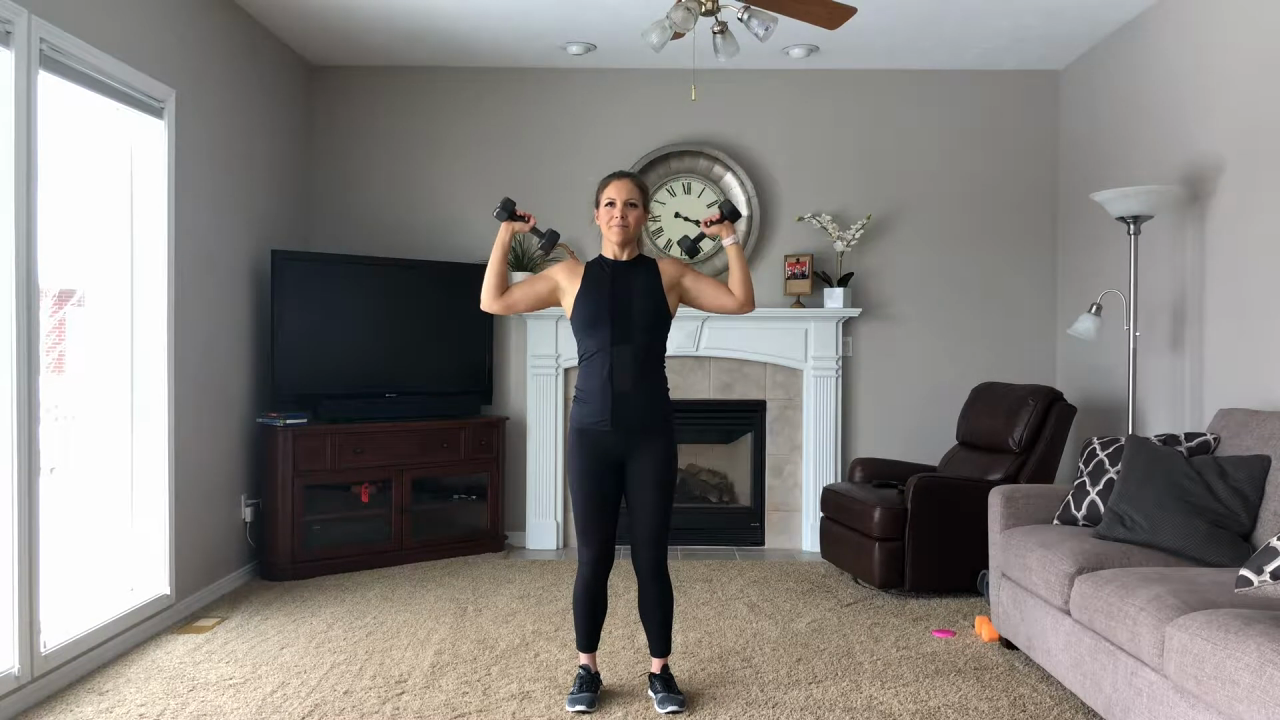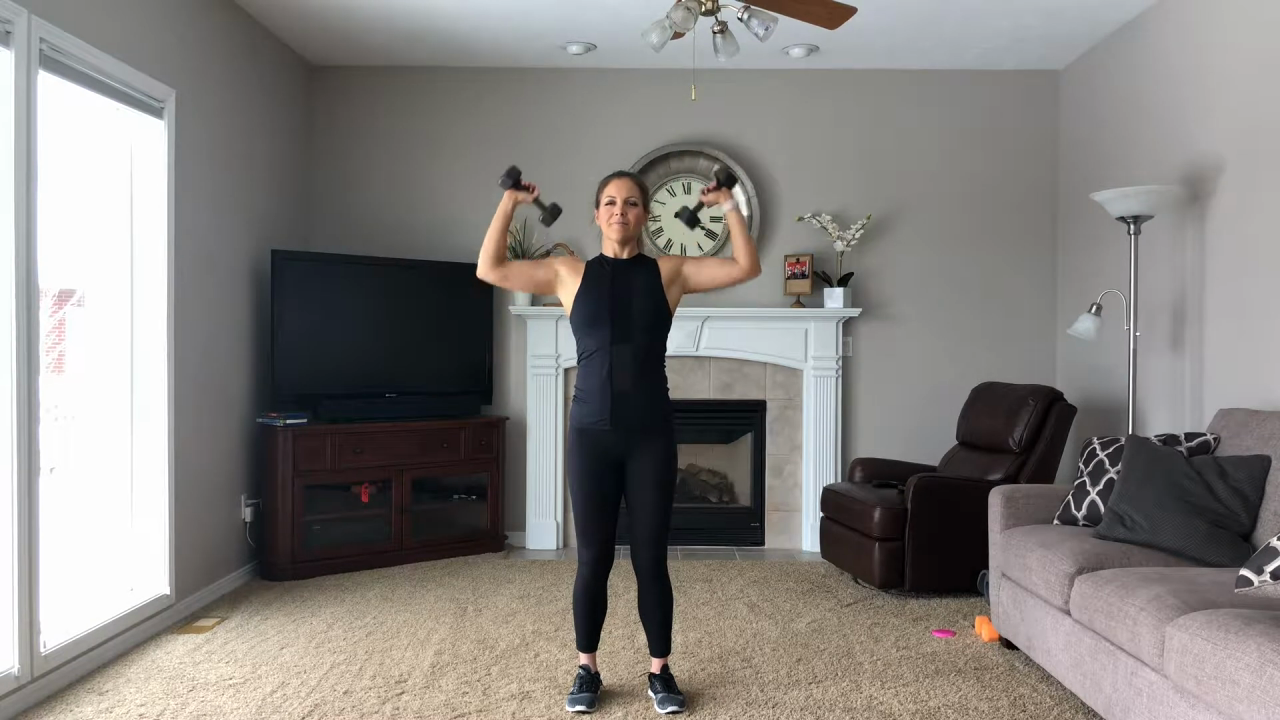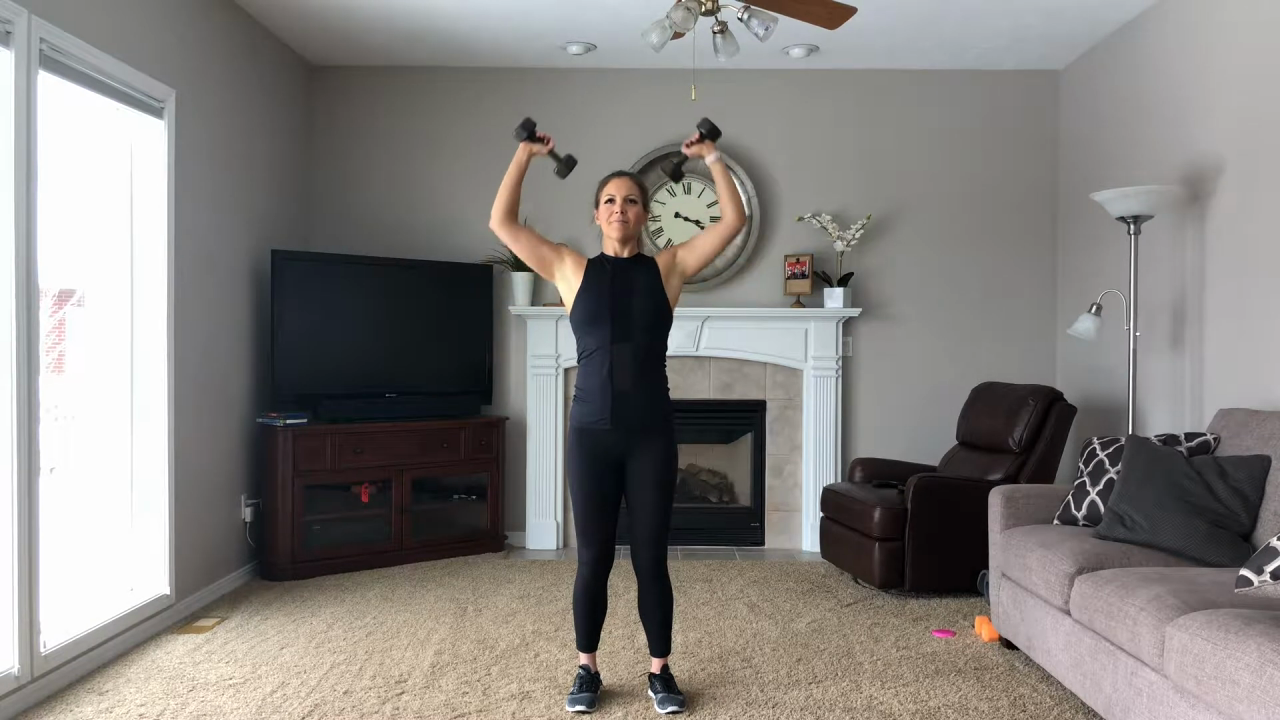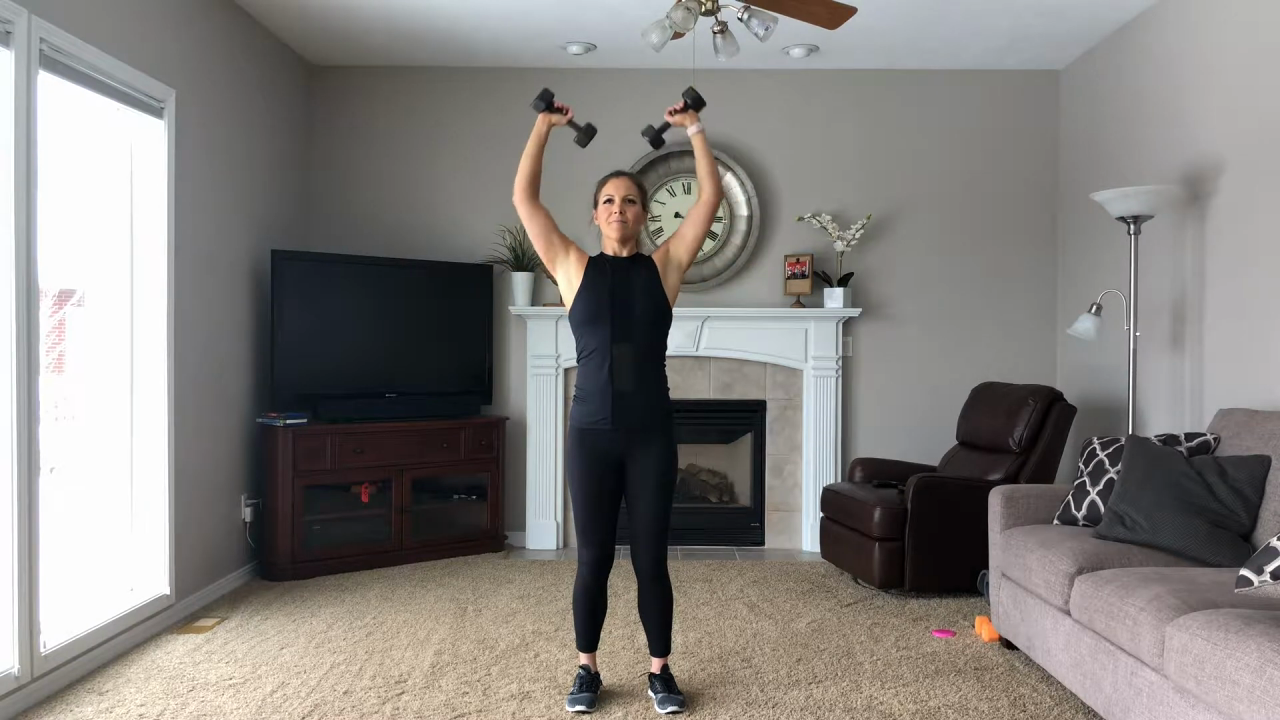
dt=0.2s
person 1, frame 1
left shoulder: (668, 273)
right shoulder: (569, 274)
left elbow: (741, 301)
right elbow: (492, 302)
left wrist: (729, 238)
right wrist: (505, 234)
left hip: (651, 434)
right hip: (591, 433)
left knee: (651, 559)
right knee: (593, 559)
left ankle: (660, 670)
right ankle: (587, 669)
person 1, frame 2
left shoulder: (668, 271)
right shoulder: (570, 272)
left elbow: (746, 267)
right elbow: (489, 270)
left wrist: (728, 204)
right wrist: (508, 202)
left hip: (651, 434)
right hip: (591, 432)
left knee: (650, 559)
right knee: (593, 559)
left ankle: (660, 671)
right ankle: (587, 669)
person 1, frame 3
left shoulder: (667, 267)
right shoulder: (572, 268)
left elbow: (734, 220)
right elbow: (500, 222)
left wrist: (712, 159)
right wrist: (524, 155)
left hip: (651, 434)
right hip: (591, 432)
left knee: (651, 559)
right knee: (593, 559)
left ankle: (659, 670)
right ankle: (587, 669)
person 1, frame 4
left shoulder: (664, 265)
right shoulder: (572, 267)
left elbow: (711, 195)
right elbow: (523, 196)
left wrist: (693, 129)
right wrist: (543, 126)
left hip: (651, 435)
right hip: (591, 433)
left knee: (650, 559)
right knee: (593, 559)
left ankle: (660, 670)
right ankle: (587, 669)
